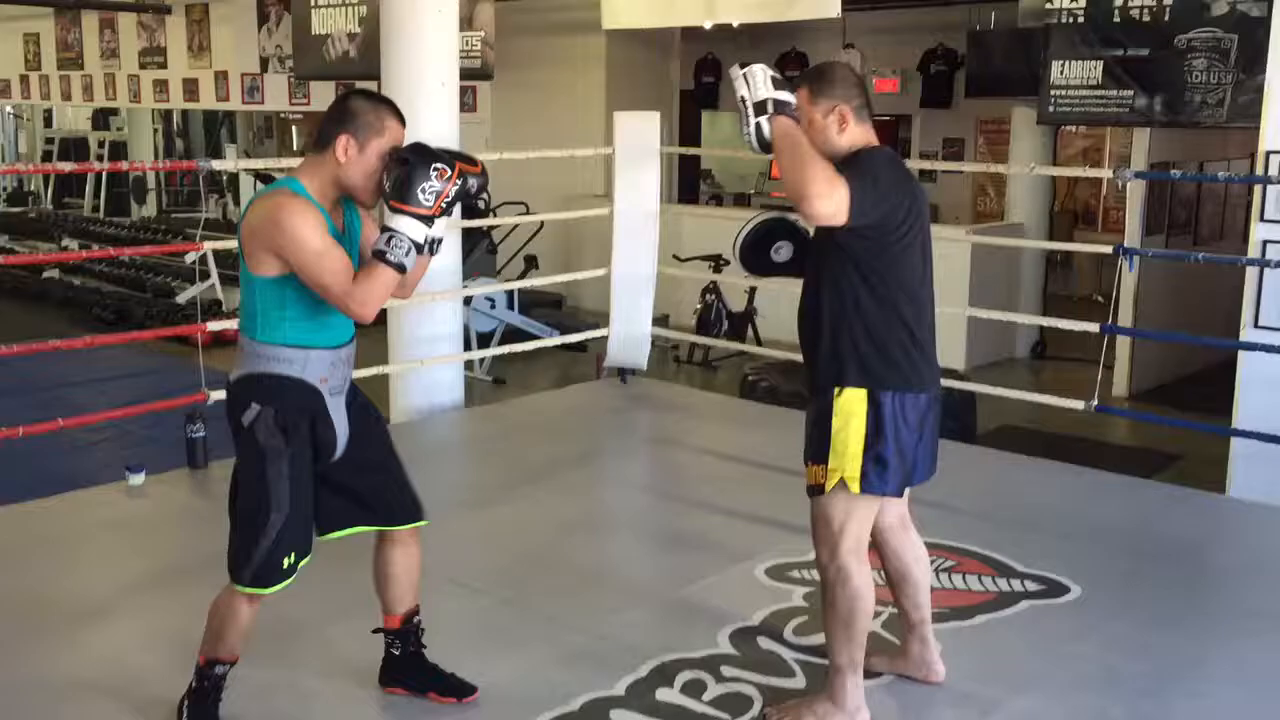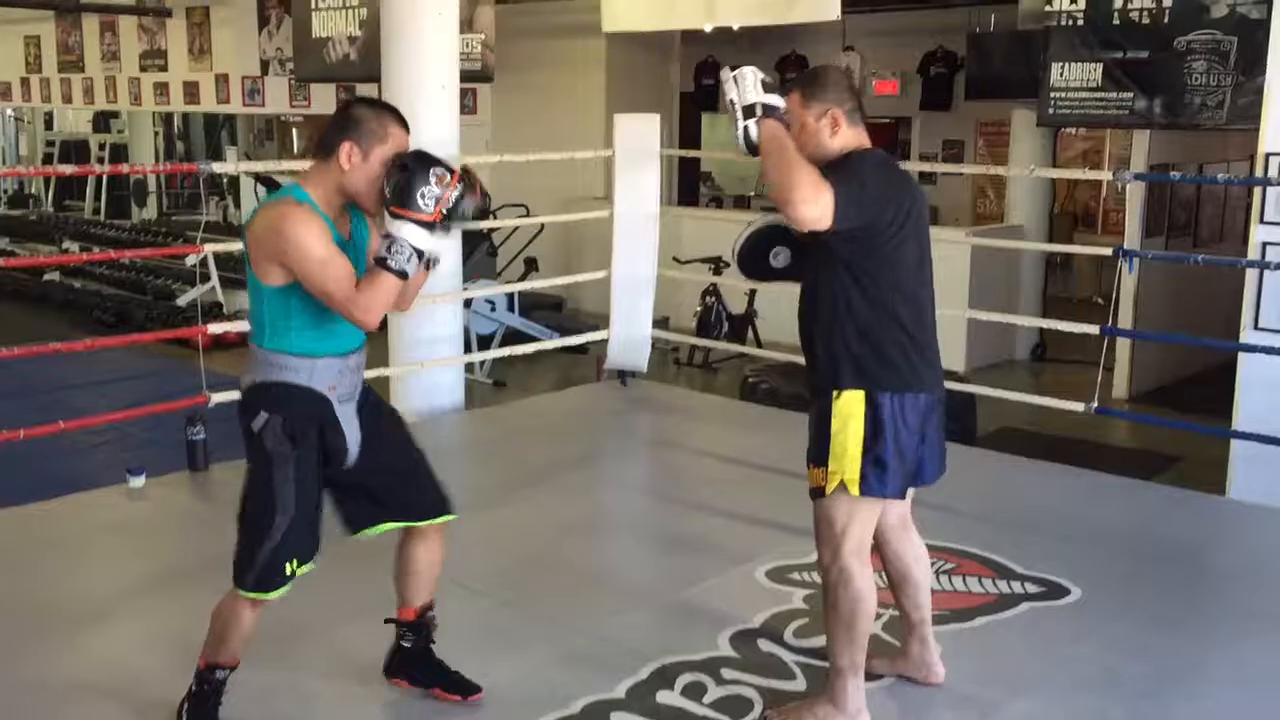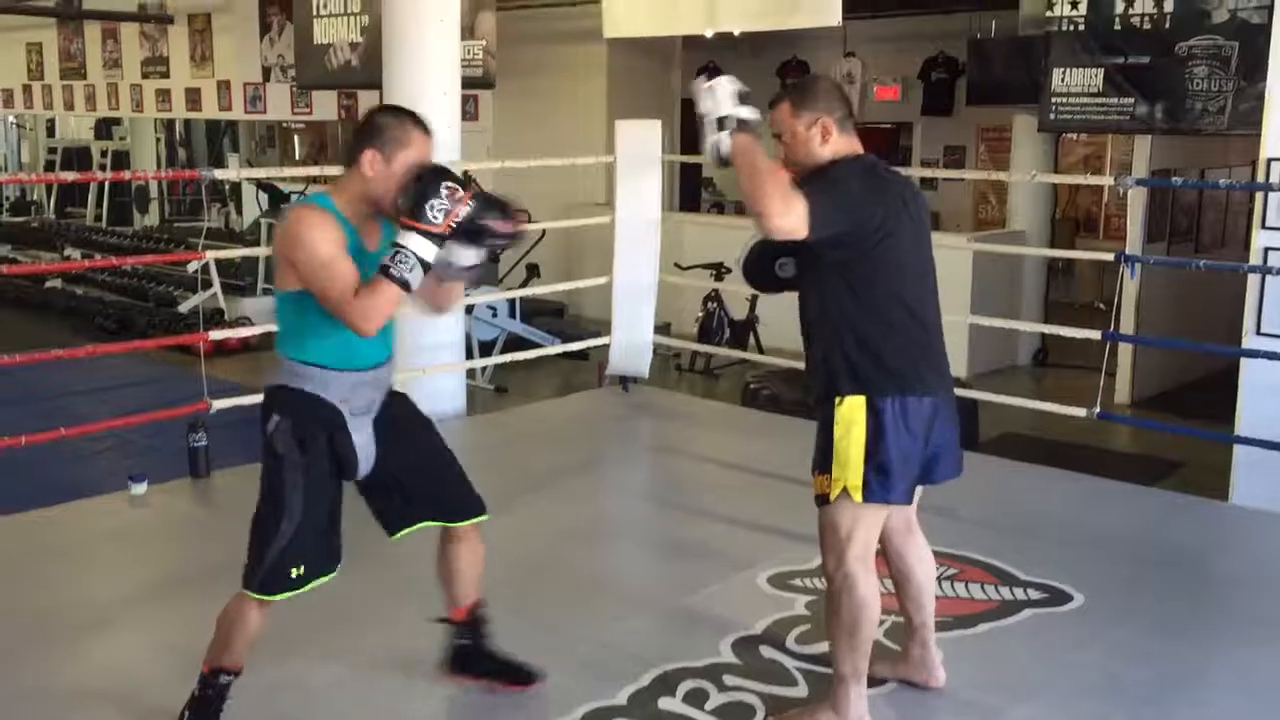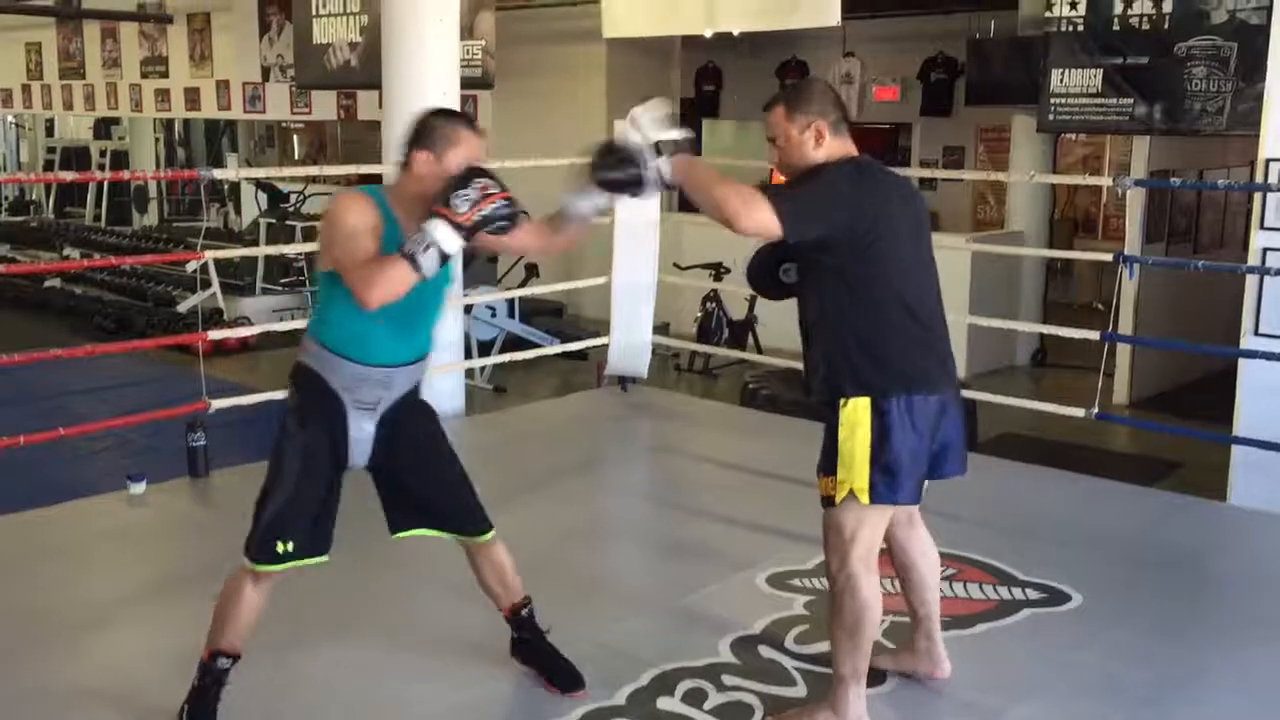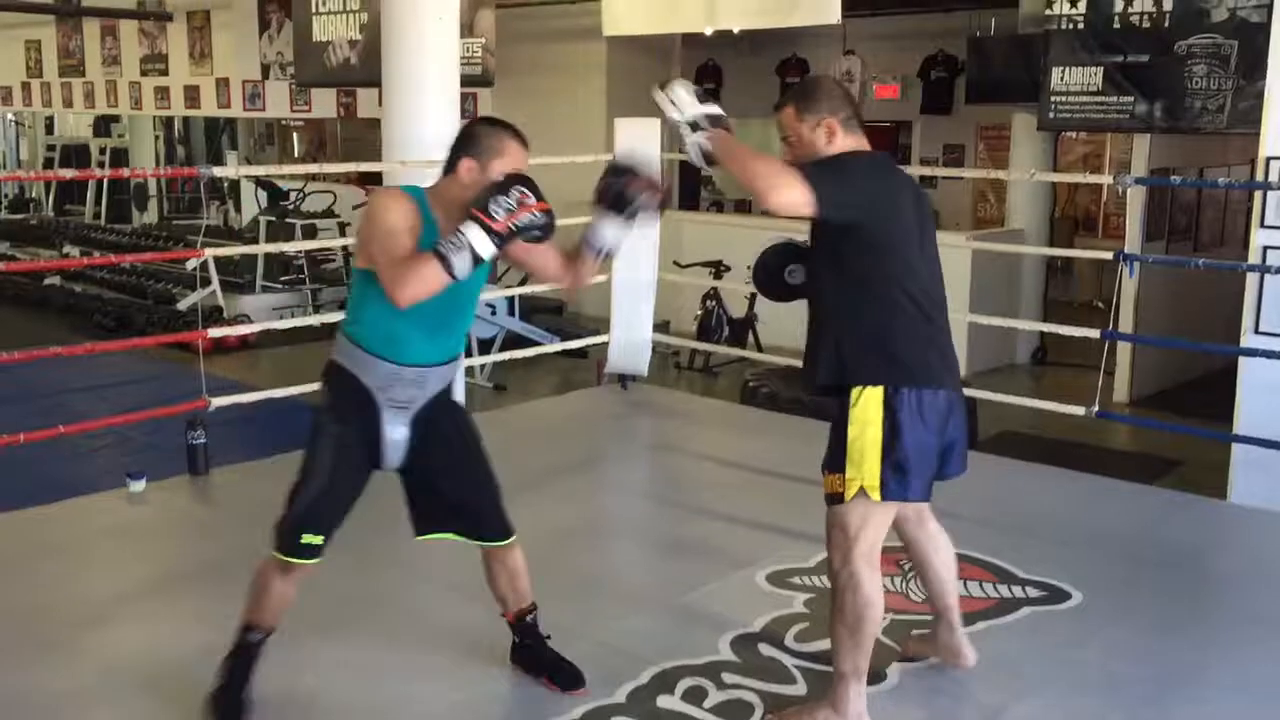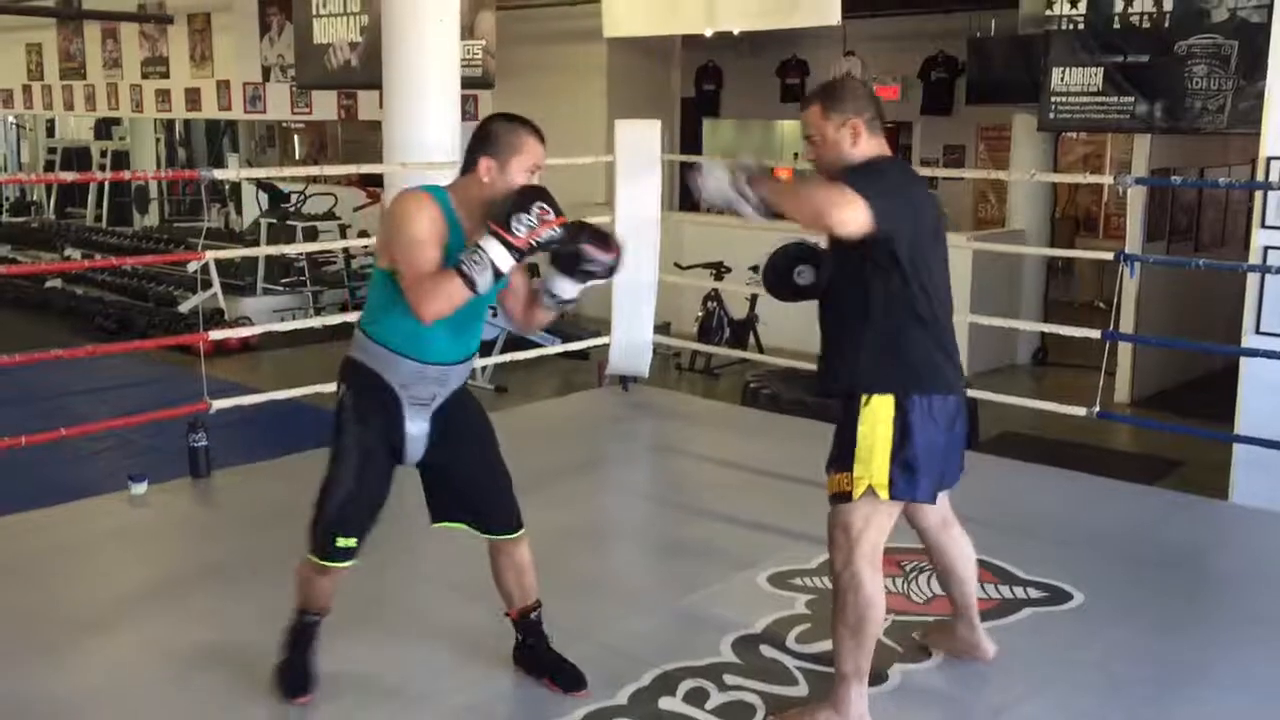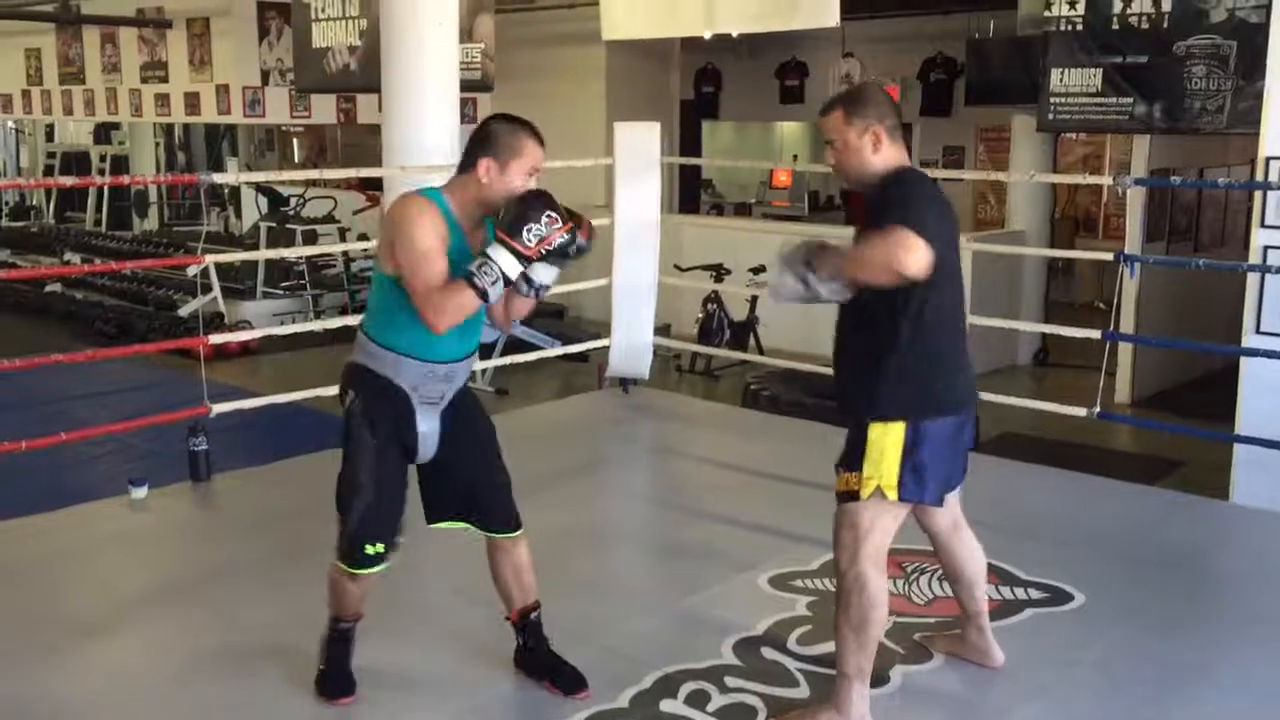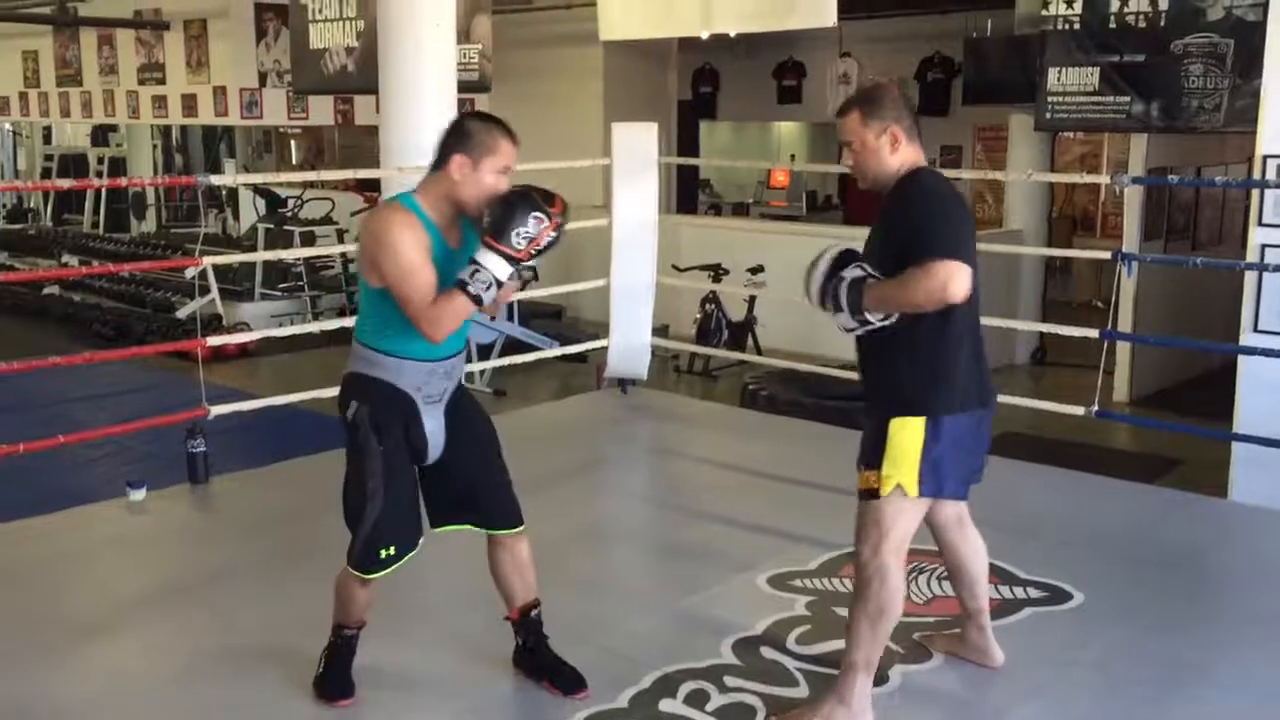
dt=0.1s
person 1, frame 1
left shoulder: (873, 171)
right shoulder: (884, 175)
left elbow: (820, 204)
left wrist: (774, 119)
right wrist: (800, 248)
left hip: (868, 388)
right hip: (898, 382)
left knee: (839, 541)
right knee: (890, 520)
right ankle: (921, 650)
person 1, frame 2
left shoulder: (864, 173)
right shoulder: (883, 177)
left elbow: (806, 207)
left wrist: (764, 124)
right wrist: (798, 251)
left hip: (868, 390)
right hip: (901, 384)
left knee: (841, 544)
right knee: (890, 521)
right ankle: (921, 651)
person 1, frame 3
left shoulder: (850, 182)
right shoulder: (891, 188)
left elbow: (781, 218)
left wrist: (736, 132)
right wrist: (800, 273)
left hip: (874, 398)
right hip: (923, 389)
left knee: (847, 550)
right knee: (895, 525)
right ankle: (916, 657)
person 1, frame 4
left shoulder: (837, 187)
right shoulder: (893, 188)
left elbow: (748, 215)
left wrist: (670, 156)
right wrist: (804, 268)
left hip: (877, 397)
right hip: (923, 385)
left knee: (850, 549)
right knee: (900, 519)
right ankle: (928, 648)
person 1, frame 5
left shoulder: (851, 175)
right shoulder: (893, 183)
left elbow: (774, 192)
left wrist: (708, 131)
right wrist: (811, 272)
left hip: (884, 392)
right hip: (923, 381)
left knee: (852, 545)
right knee: (909, 514)
right ankle: (951, 635)
person 1, frame 6
left shoulder: (882, 181)
right shoulder: (903, 189)
left elbow: (840, 215)
left wrist: (754, 187)
right wrist: (826, 275)
left hip: (894, 396)
right hip: (928, 387)
left knee: (854, 545)
right knee: (932, 514)
right ankle: (969, 630)
person 1, frame 7
left shoulder: (908, 193)
right shoulder: (900, 195)
left elbow: (906, 259)
left wrist: (826, 261)
right wrist: (845, 274)
left hip: (905, 408)
right hip: (933, 397)
left knee: (858, 549)
right knee: (942, 519)
right ankle: (979, 636)
person 1, frame 8
left shoulder: (928, 199)
right shoulder: (917, 197)
left elbow: (948, 283)
left wrist: (868, 300)
right wrist: (862, 286)
left hip: (924, 405)
right hip: (948, 397)
left knee: (881, 545)
right knee: (949, 516)
right ankle: (979, 635)
person 2, frame 1
left shoulder: (346, 205)
right shoulder: (283, 211)
left elbow: (401, 287)
right elbow: (359, 303)
left wrist: (429, 214)
right wrist: (413, 213)
left hip: (336, 393)
right hip: (278, 402)
left knee: (402, 523)
right knee: (261, 574)
left ankle: (403, 661)
person 2, frame 2
left shoulder: (352, 213)
right shoulder: (288, 219)
left elbow: (400, 298)
right elbow: (364, 309)
left wrist: (433, 221)
right wrist: (413, 220)
left hip: (348, 397)
right hip: (289, 409)
left knee: (428, 517)
right knee: (264, 578)
left ankle: (411, 652)
person 2, frame 3
left shoulder: (397, 221)
right shoulder: (310, 227)
left elbow: (438, 298)
right elbow: (363, 318)
left wrist: (468, 246)
right wrist: (423, 237)
left hip: (379, 407)
right hip: (308, 416)
left knee: (462, 517)
right knee: (274, 582)
left ankle: (470, 646)
person 2, frame 4
left shoulder: (442, 216)
right shoulder: (354, 210)
left elbow: (543, 243)
right elbow: (369, 293)
left wrist: (590, 200)
right wrist: (446, 228)
left hip: (397, 403)
right hip: (327, 404)
left knee: (475, 528)
right knee: (267, 559)
left ankle: (529, 638)
person 2, frame 5
left shoulder: (496, 223)
right shoulder: (394, 207)
left elbow: (573, 275)
right elbow: (401, 291)
left wrist: (614, 219)
right wrist: (481, 231)
left hip: (430, 403)
right hip: (358, 399)
left knee: (495, 533)
right knee: (300, 547)
left ankle: (530, 642)
right ankle: (241, 664)
person 2, frame 6
left shoulder: (507, 225)
right shoulder: (416, 210)
left elbow: (526, 321)
right elbow: (426, 305)
left wrist: (568, 275)
right wrist: (504, 246)
left hip: (448, 398)
right hip: (378, 394)
left knee: (506, 526)
right knee: (334, 548)
left ankle: (531, 643)
right ankle: (302, 638)
person 2, frame 7
left shoulder: (491, 223)
right shoulder: (416, 215)
left elbow: (507, 319)
right elbow: (438, 314)
left wrist: (542, 264)
right wrist: (512, 250)
left hip: (449, 396)
right hip: (382, 395)
left knee: (505, 525)
right knee: (363, 548)
left ankle: (532, 645)
right ankle: (339, 643)
person 2, frame 8
left shoulder: (471, 221)
right shoulder: (394, 224)
left elbow: (489, 305)
right elbow: (434, 324)
left wrist: (516, 254)
right wrist: (501, 252)
left hip: (447, 395)
right hip: (384, 401)
left knee: (506, 523)
right knee: (374, 554)
left ankle: (531, 644)
right ankle: (340, 650)
